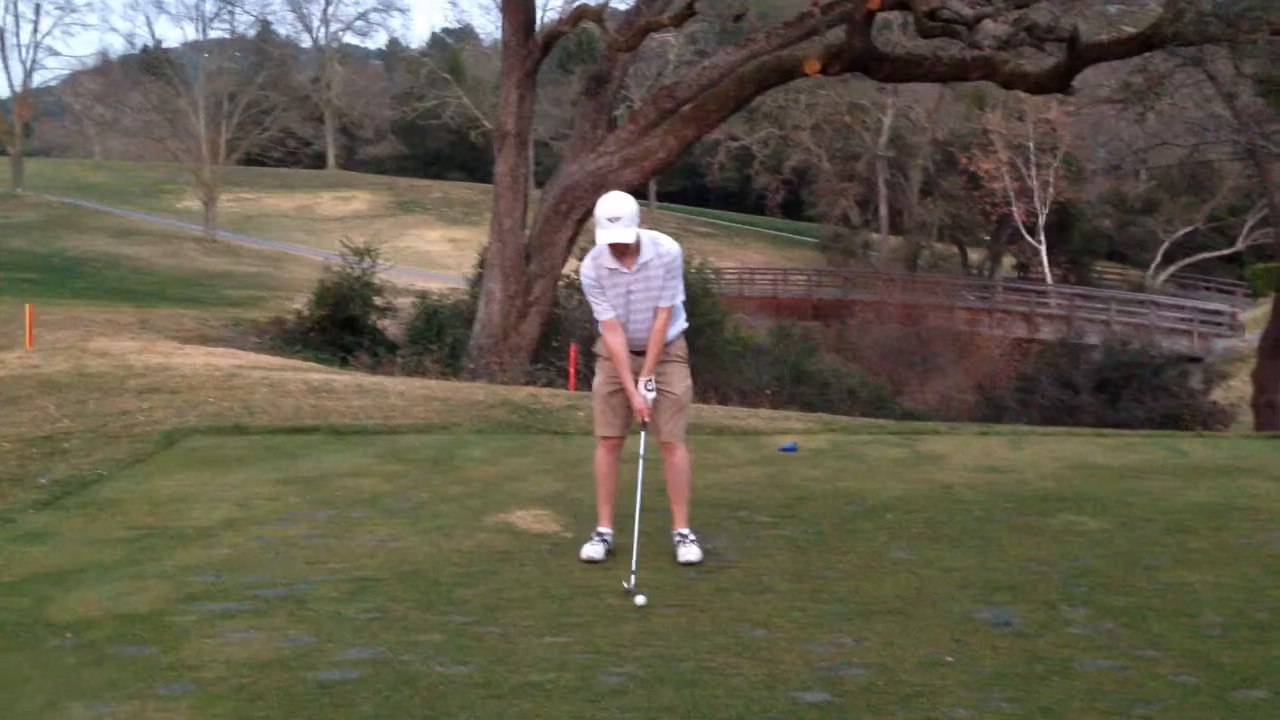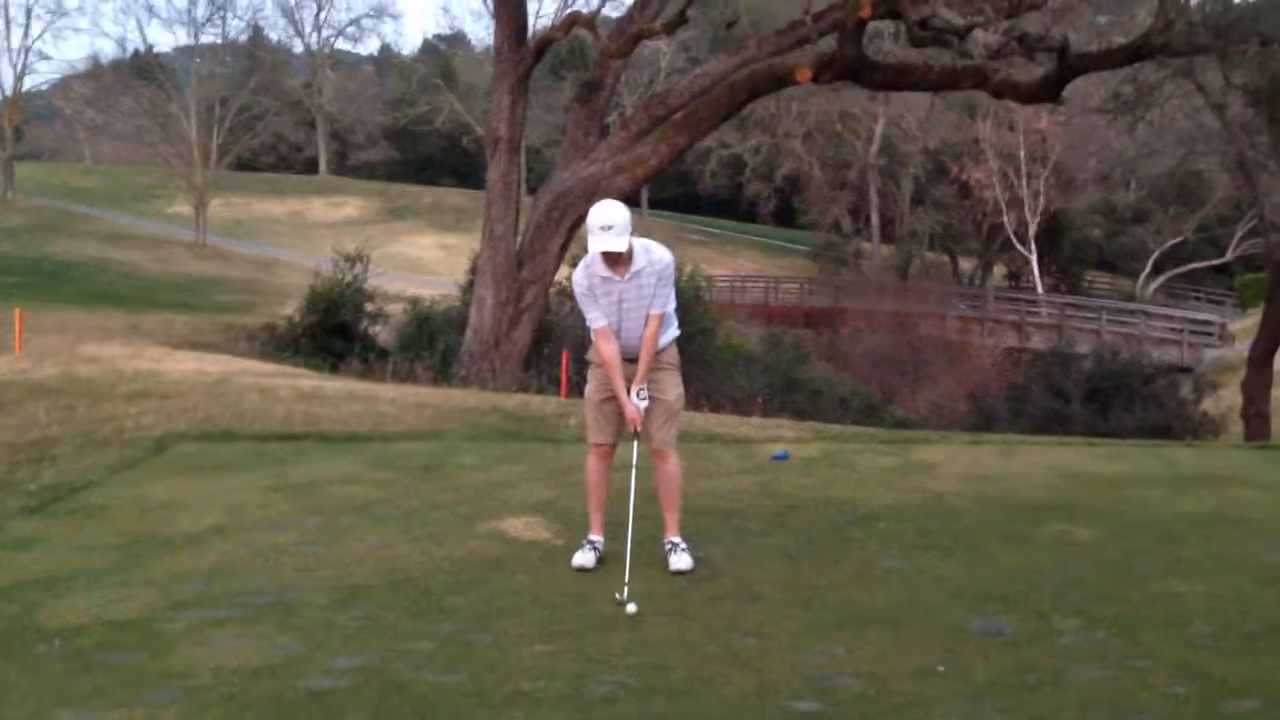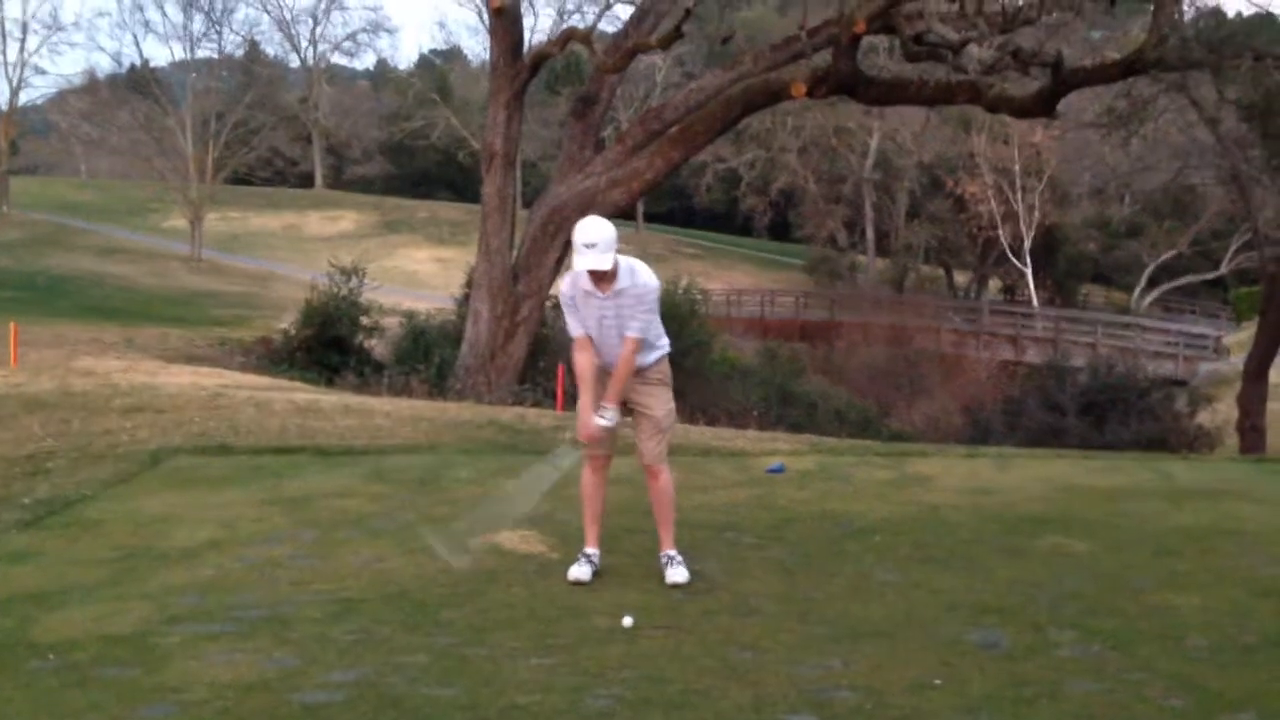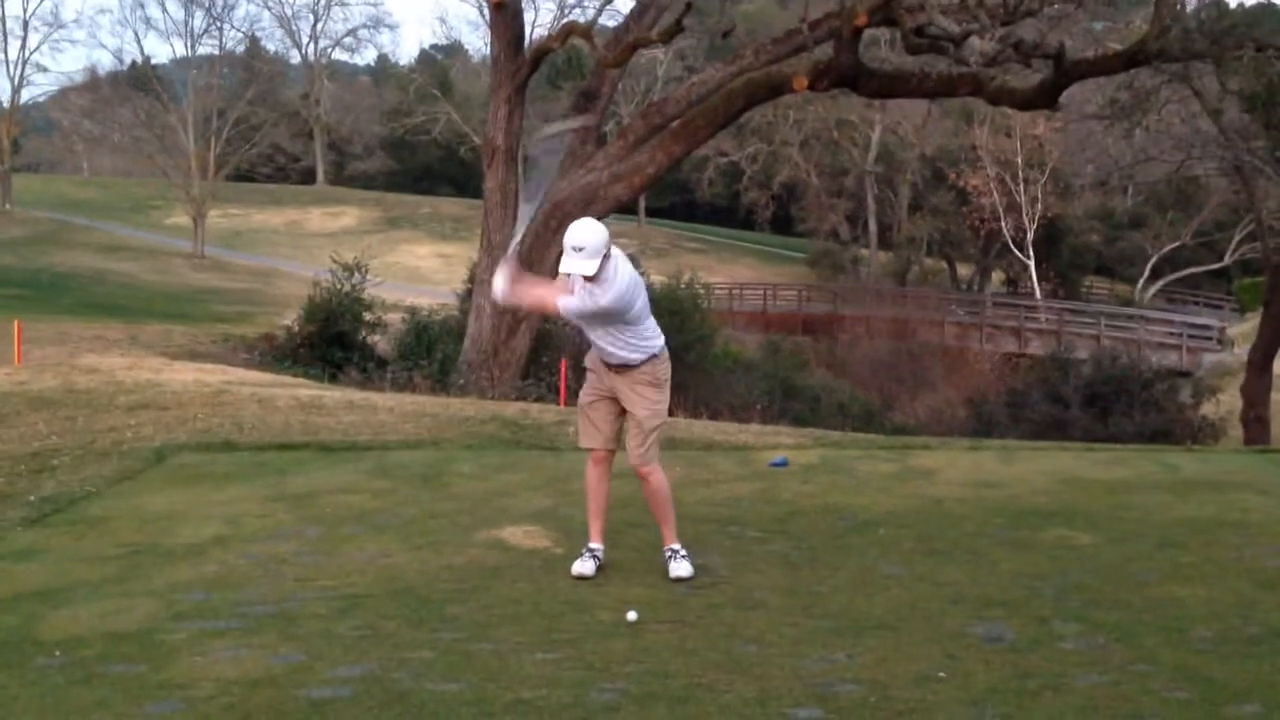
dt=0.4s
person 1, frame 1
left shoulder: (667, 252)
right shoulder: (592, 267)
left elbow: (662, 318)
right elbow: (612, 329)
left wrist: (648, 376)
right wrist: (631, 390)
left hip: (666, 350)
right hip: (616, 353)
left knee: (671, 441)
right knee: (609, 441)
left ankle: (682, 530)
right ankle: (603, 530)
person 1, frame 2
left shoulder: (660, 260)
right shoulder: (584, 276)
left elbow: (654, 325)
right elbow: (605, 337)
left wrist: (641, 385)
right wrist: (624, 399)
left hip: (658, 358)
right hip: (608, 360)
left knee: (664, 449)
right knee: (600, 448)
left ankle: (673, 538)
right ankle: (594, 537)
person 1, frame 3
left shoulder: (643, 283)
right shoulder: (570, 287)
left elbow: (630, 350)
right elbow: (583, 350)
left wrist: (610, 407)
right wrist: (587, 410)
left hip: (648, 372)
right hip: (598, 373)
left knee: (654, 464)
right knee: (593, 461)
left ankle: (669, 552)
right ankle: (590, 551)
person 1, frame 4
left shoulder: (612, 293)
right shoulder: (585, 261)
left elbow: (557, 306)
right elbow: (566, 291)
left wrist: (510, 293)
right wrist: (521, 279)
left hip: (643, 372)
right hip: (603, 365)
left knee: (644, 465)
right knee: (598, 456)
left ankle: (673, 547)
right ankle: (595, 546)
